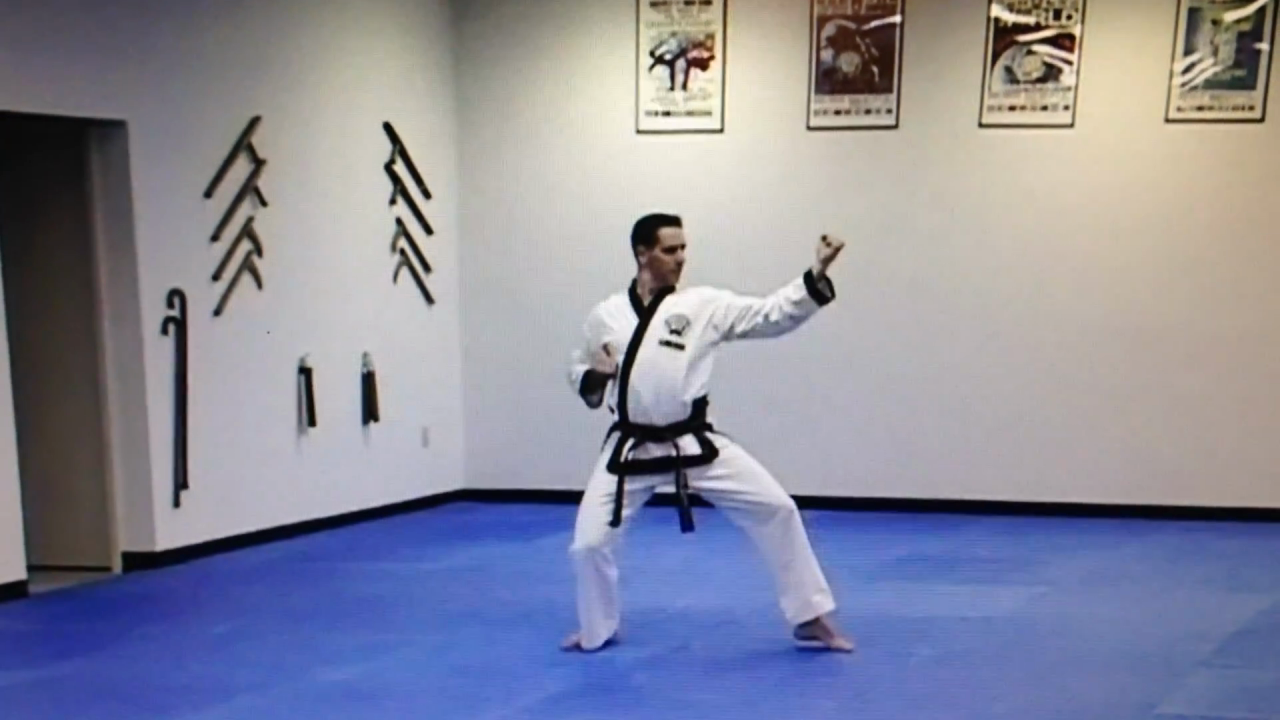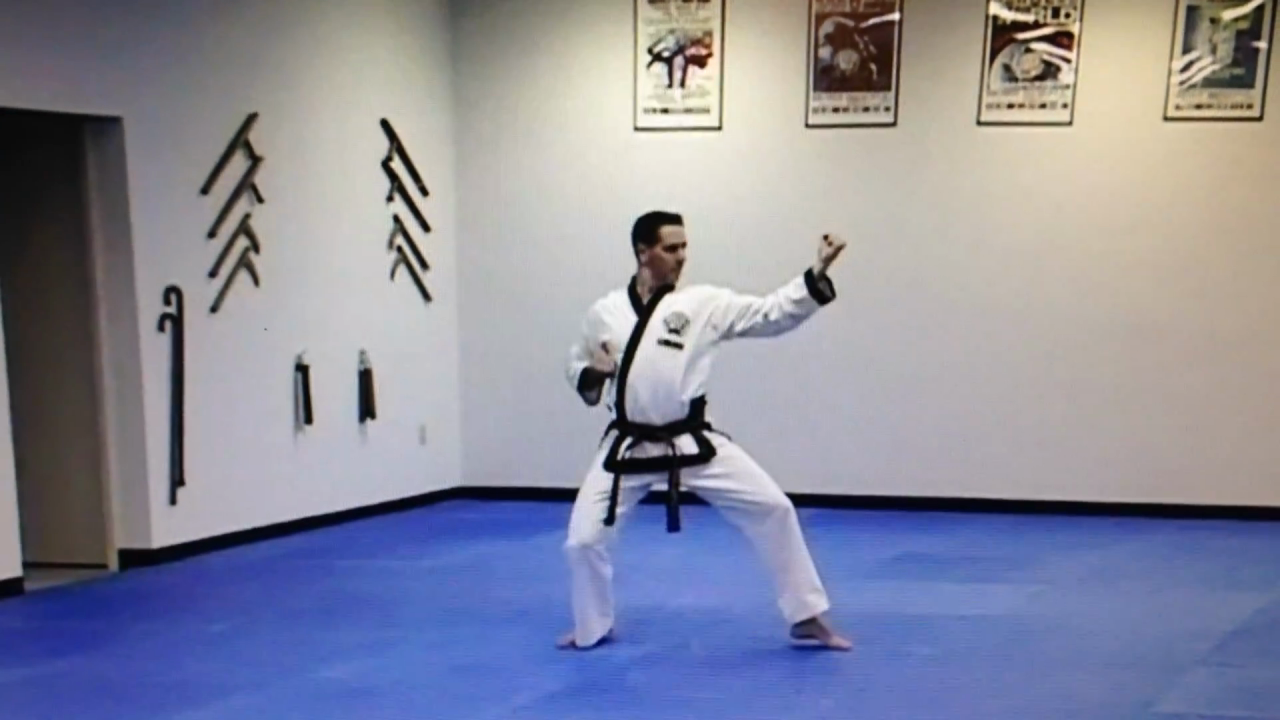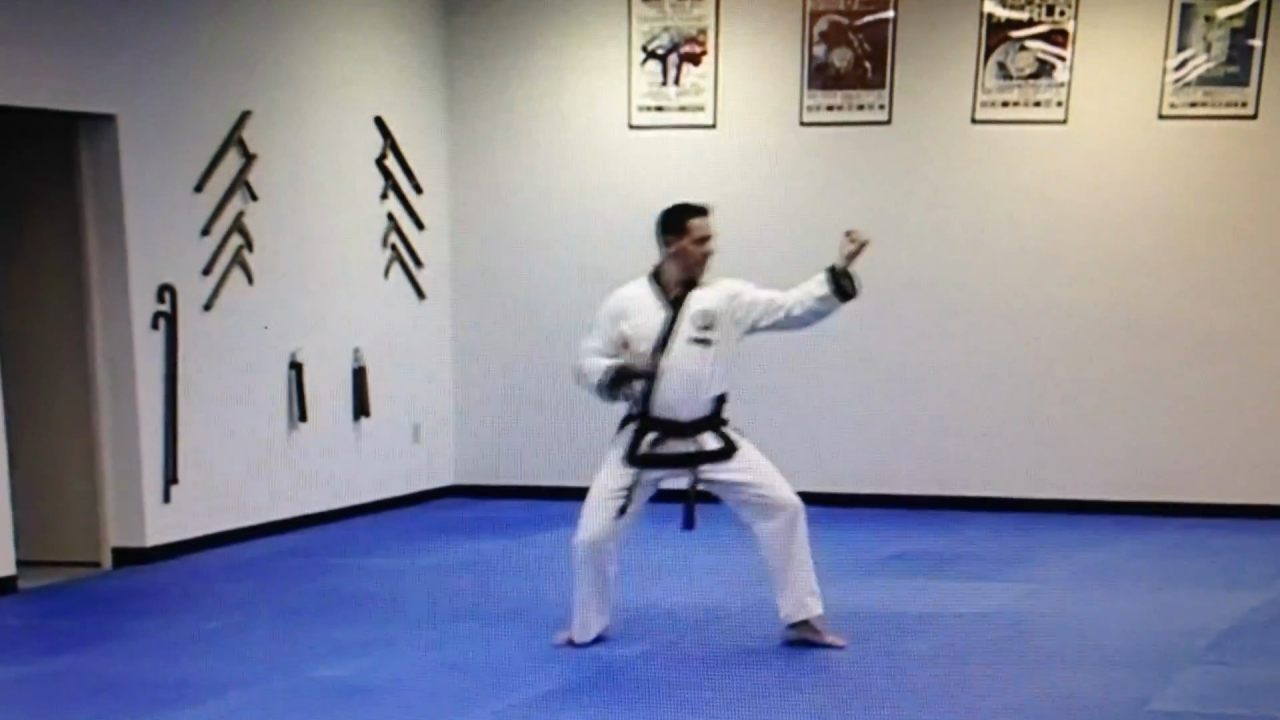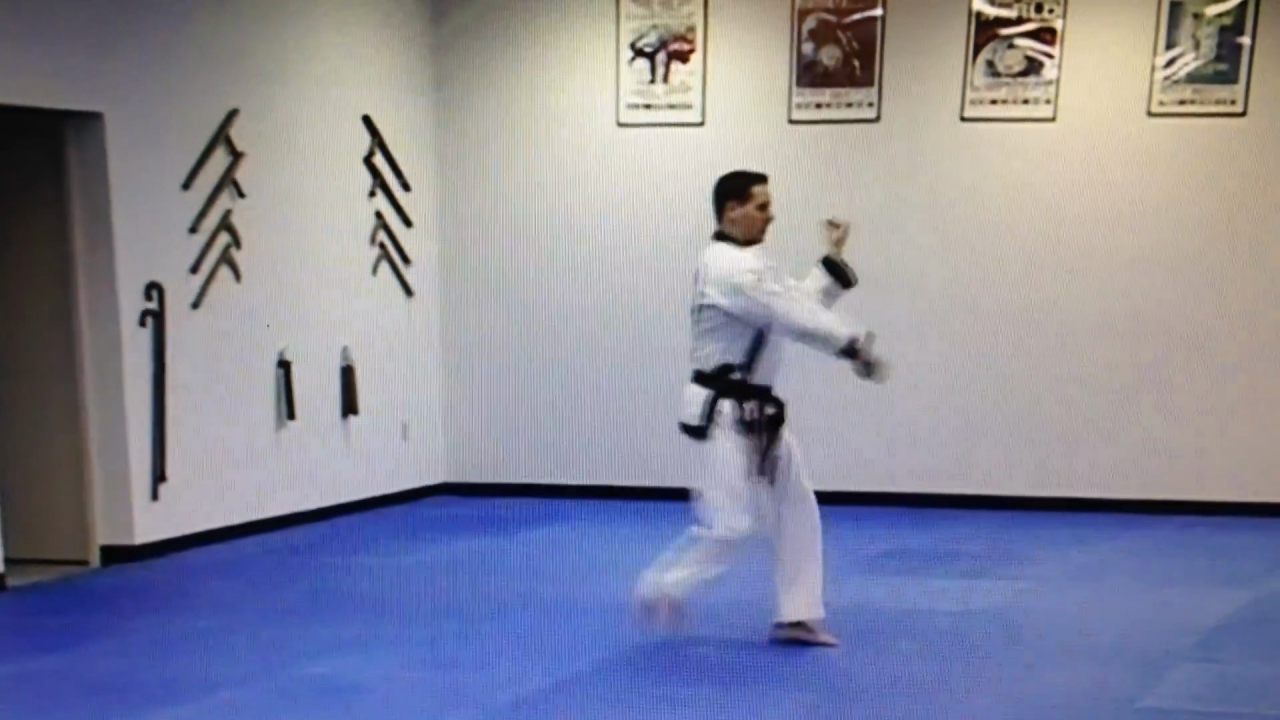
dt=0.3s
person 1, frame 1
left shoulder: (704, 304)
right shoulder: (605, 316)
left elbow: (771, 314)
right elbow: (578, 372)
left wrist: (816, 275)
right wrist: (593, 378)
left hip: (695, 444)
right hip: (630, 449)
left knee: (775, 509)
right knee: (589, 542)
left ankle: (811, 617)
right ankle: (596, 629)
person 1, frame 2
left shoulder: (705, 302)
right shoulder: (604, 312)
left elbow: (771, 313)
right elbow: (577, 366)
left wrist: (818, 274)
right wrist: (592, 375)
left hip: (693, 443)
right hip: (628, 447)
left knee: (772, 510)
right knee: (584, 537)
left ankle: (808, 617)
right ankle: (592, 626)
person 1, frame 3
left shoulder: (727, 297)
right shoulder: (624, 303)
left elbow: (794, 307)
right elbow: (588, 362)
left wrist: (841, 270)
right wrist: (621, 372)
left hip: (710, 439)
right hip: (645, 441)
left knee: (782, 508)
right knee: (594, 534)
left ankle: (802, 619)
right ankle: (587, 626)
person 1, frame 4
left shoulder: (741, 263)
right shoulder: (730, 267)
left elbow: (806, 302)
right elbow: (794, 315)
left wrist: (834, 258)
right wrist: (855, 344)
left hip: (754, 410)
right hip: (722, 413)
left knee: (796, 511)
right knee: (731, 523)
left ankle: (796, 618)
right ankle: (662, 590)
